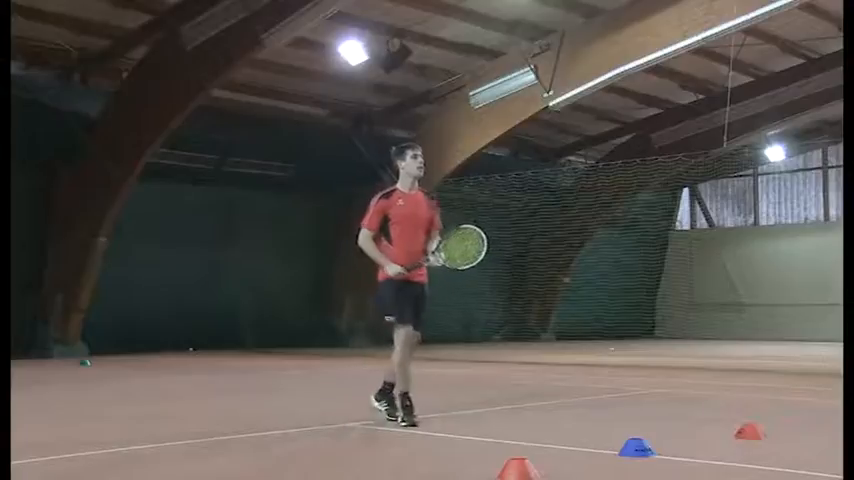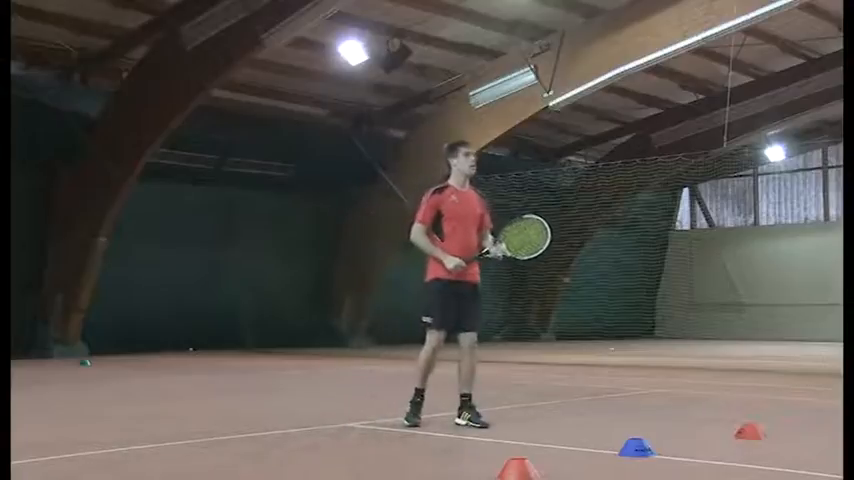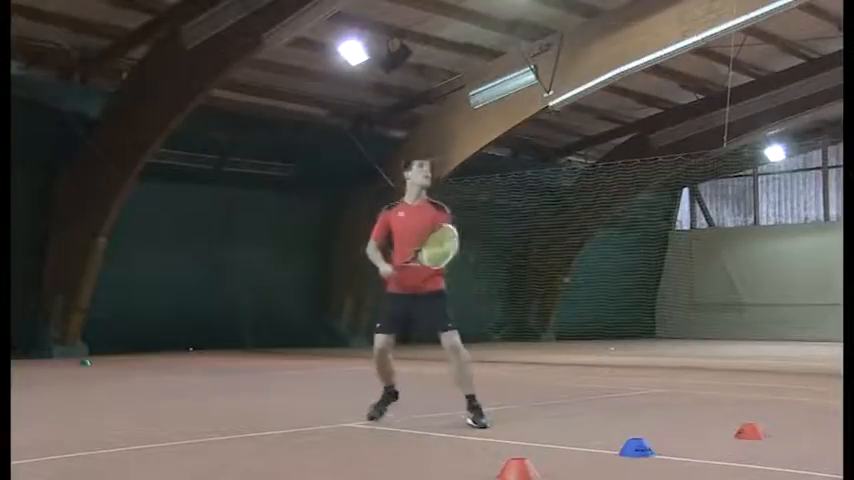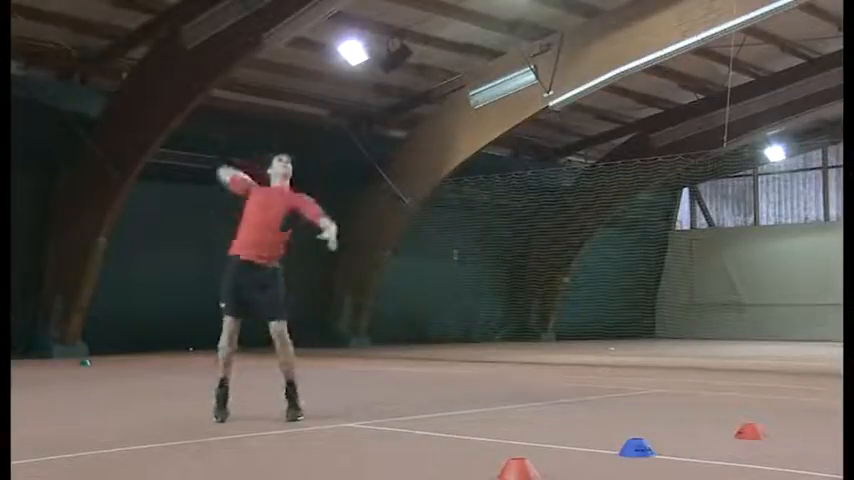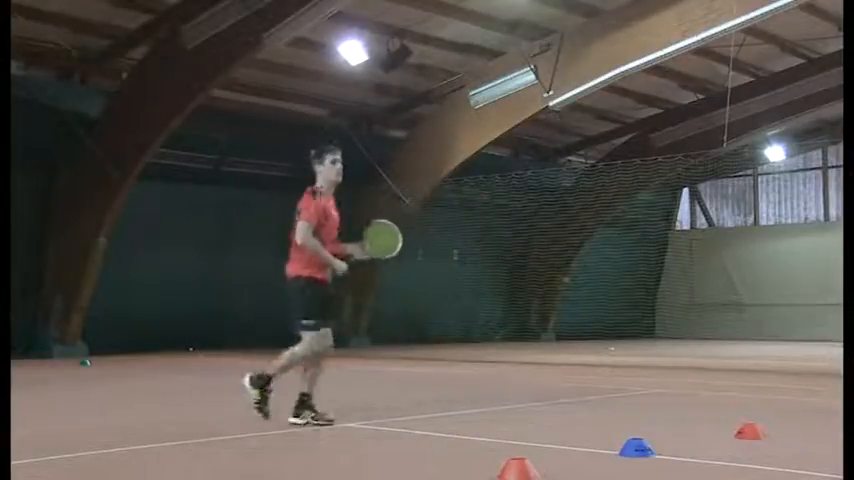
dt=1s
person 1, frame 1
left shoulder: (428, 201)
right shoulder: (385, 199)
left elbow: (433, 237)
right elbow: (364, 239)
left wrist: (434, 252)
right wrist: (388, 264)
left hip: (418, 280)
right hip: (393, 280)
left knee: (410, 342)
right knee: (404, 337)
left ankle: (384, 393)
right ankle: (405, 405)
person 1, frame 2
left shoulder: (478, 199)
right shoulder: (437, 195)
right elbow: (416, 234)
left wrist: (492, 247)
right wrist: (445, 258)
left hip: (470, 280)
right hip: (441, 279)
left knee: (469, 343)
right knee: (434, 341)
left ankle: (465, 407)
right ankle: (416, 401)
person 1, frame 3
left shoulder: (439, 210)
right shoulder: (390, 212)
right elbow: (372, 246)
right wrist: (382, 265)
left hip: (430, 290)
right hip: (398, 291)
left knee: (453, 345)
right knee: (380, 348)
left ankle: (473, 406)
right ankle: (390, 393)
person 1, frame 4
left shoulder: (299, 200)
right shoulder: (255, 192)
left elbow: (324, 222)
right elbow: (224, 175)
left wrist: (330, 231)
left hip: (268, 271)
right hip: (241, 265)
left knee: (280, 334)
right knee: (230, 333)
left ankle: (291, 394)
right ankle: (222, 392)
person 1, frame 5
left shoulder: (329, 201)
right shoulder: (314, 199)
right elbow: (302, 238)
left wrist: (349, 250)
right wrist: (334, 262)
left hip: (321, 281)
right hip: (304, 278)
left knee: (324, 345)
right knee: (312, 345)
left ankle: (304, 407)
right ankle: (261, 380)
